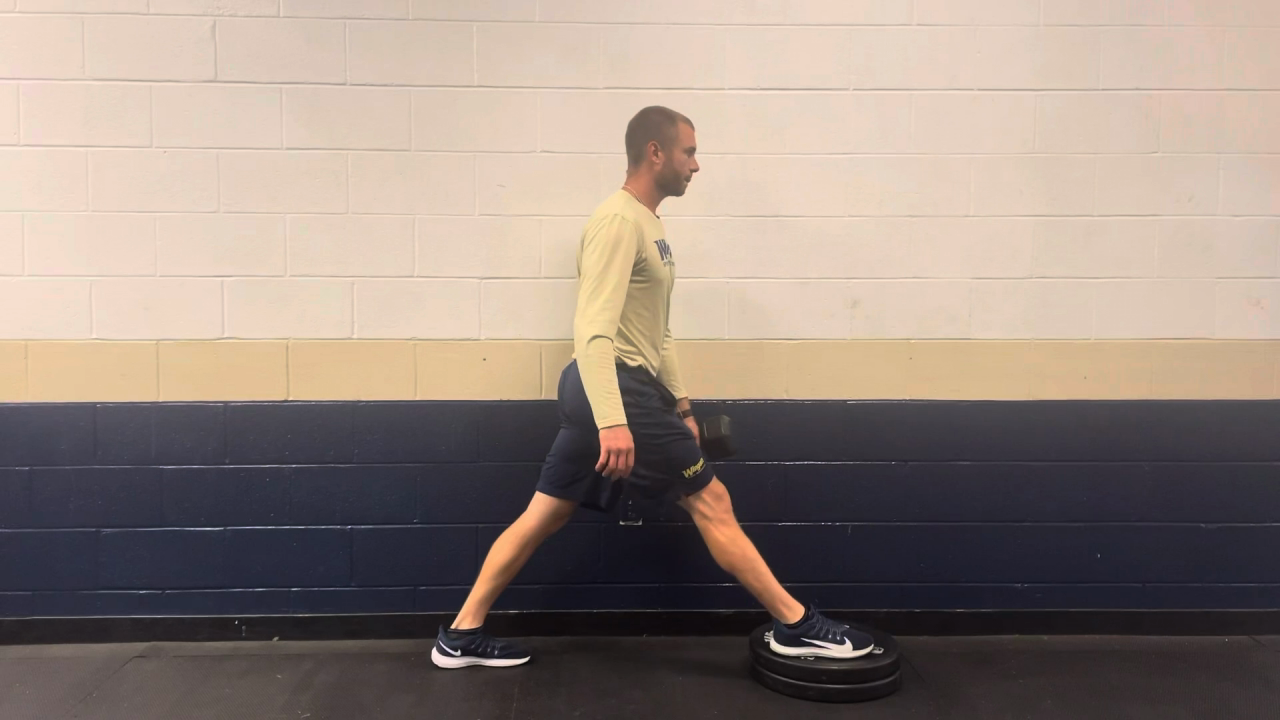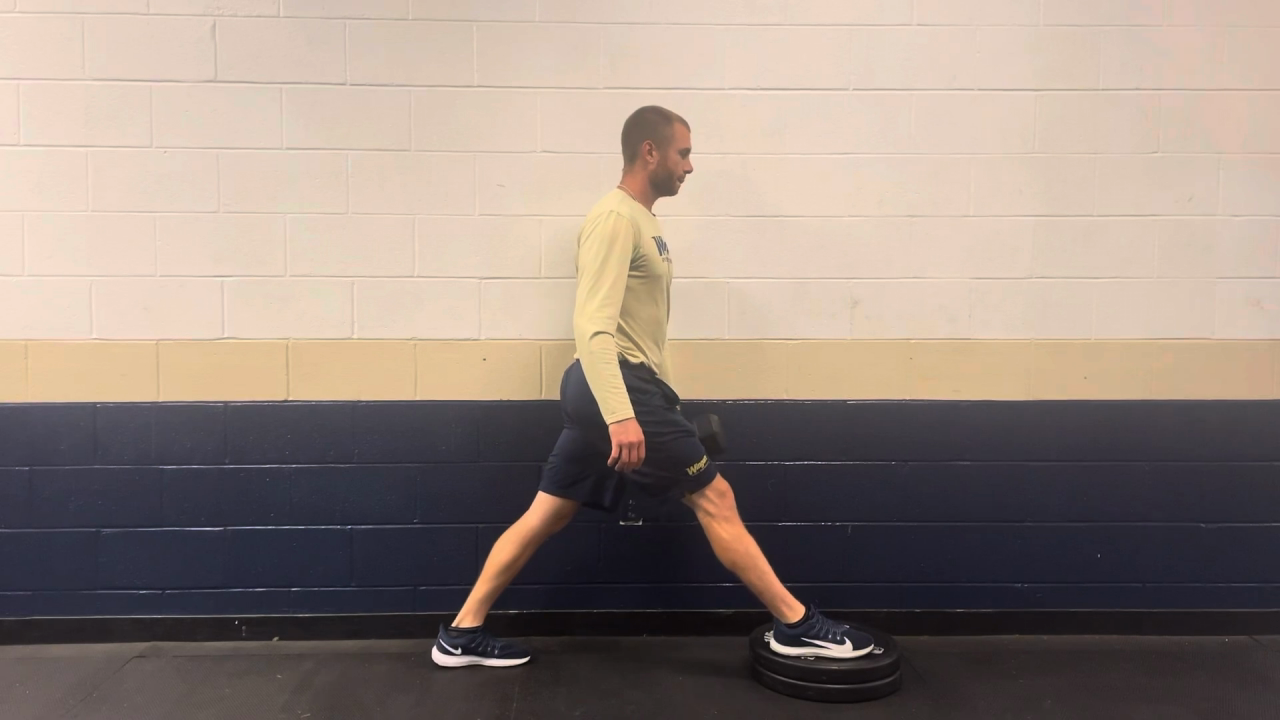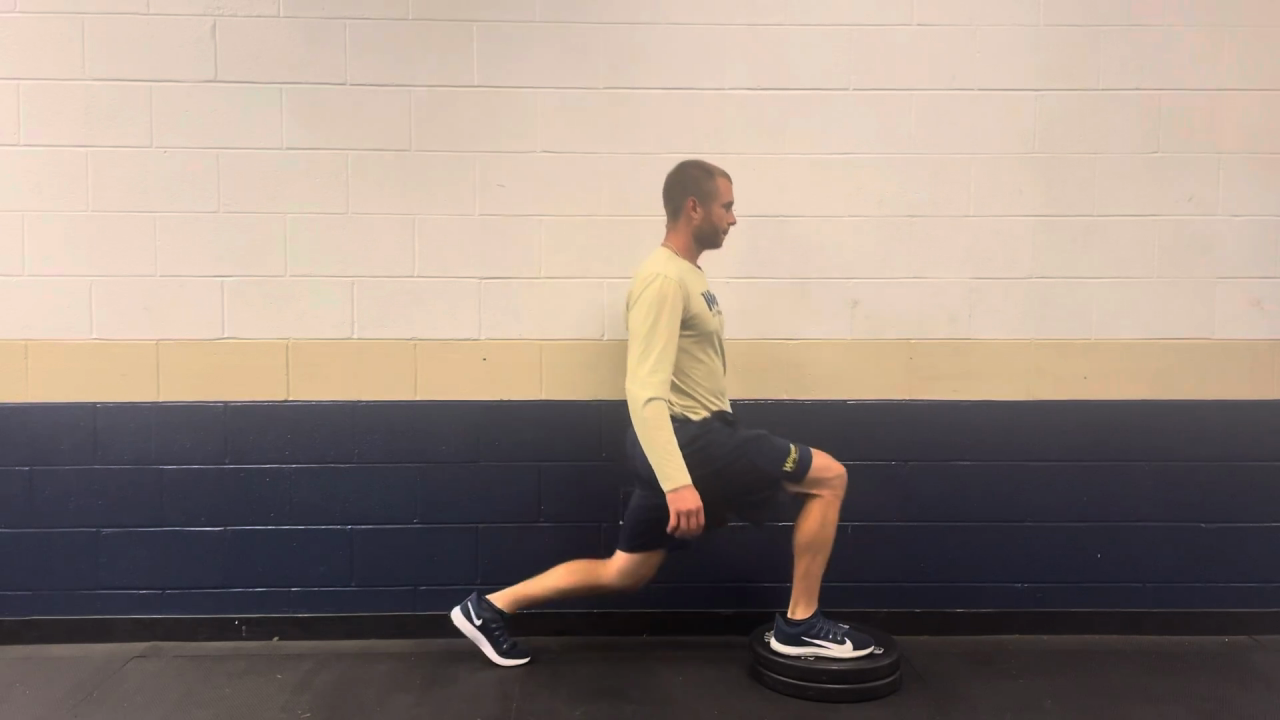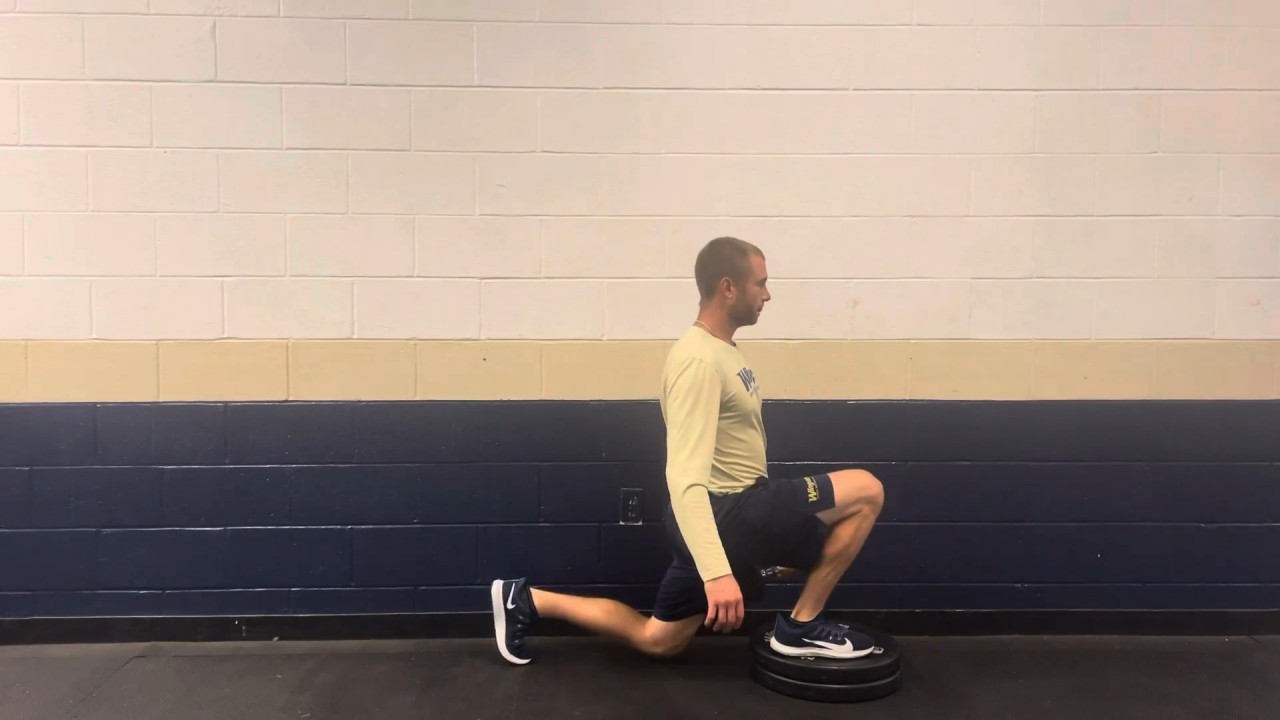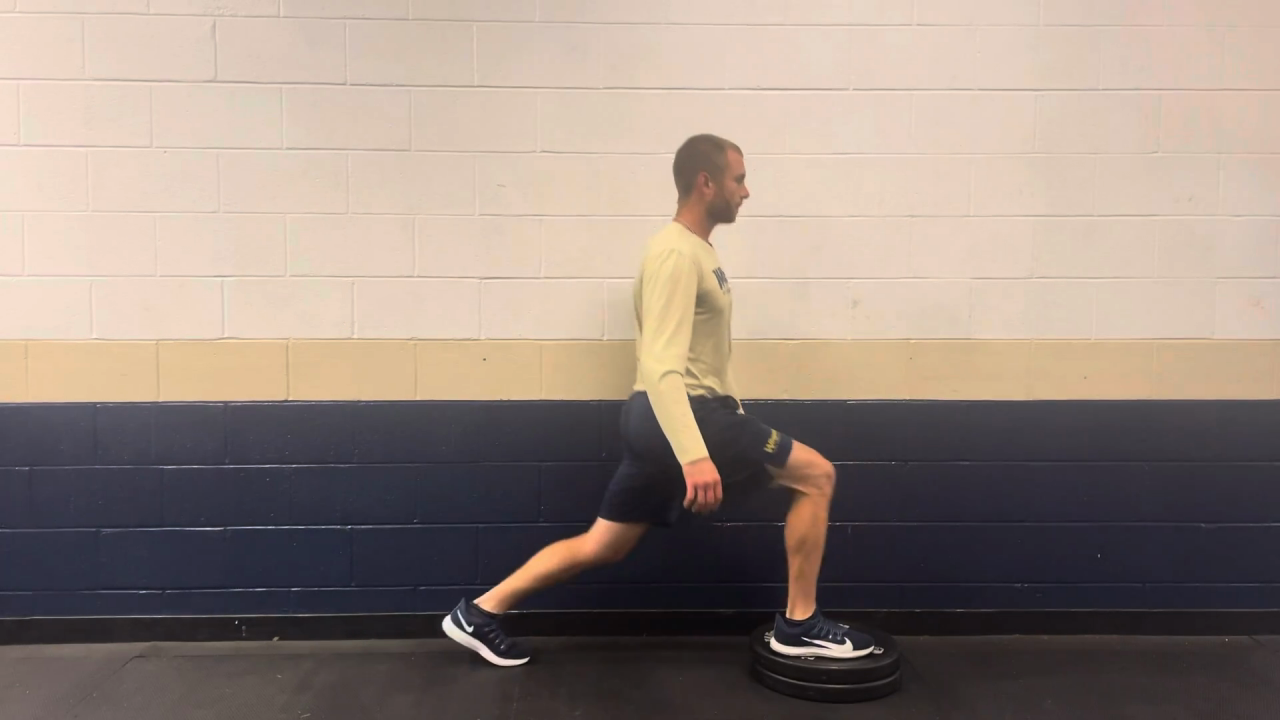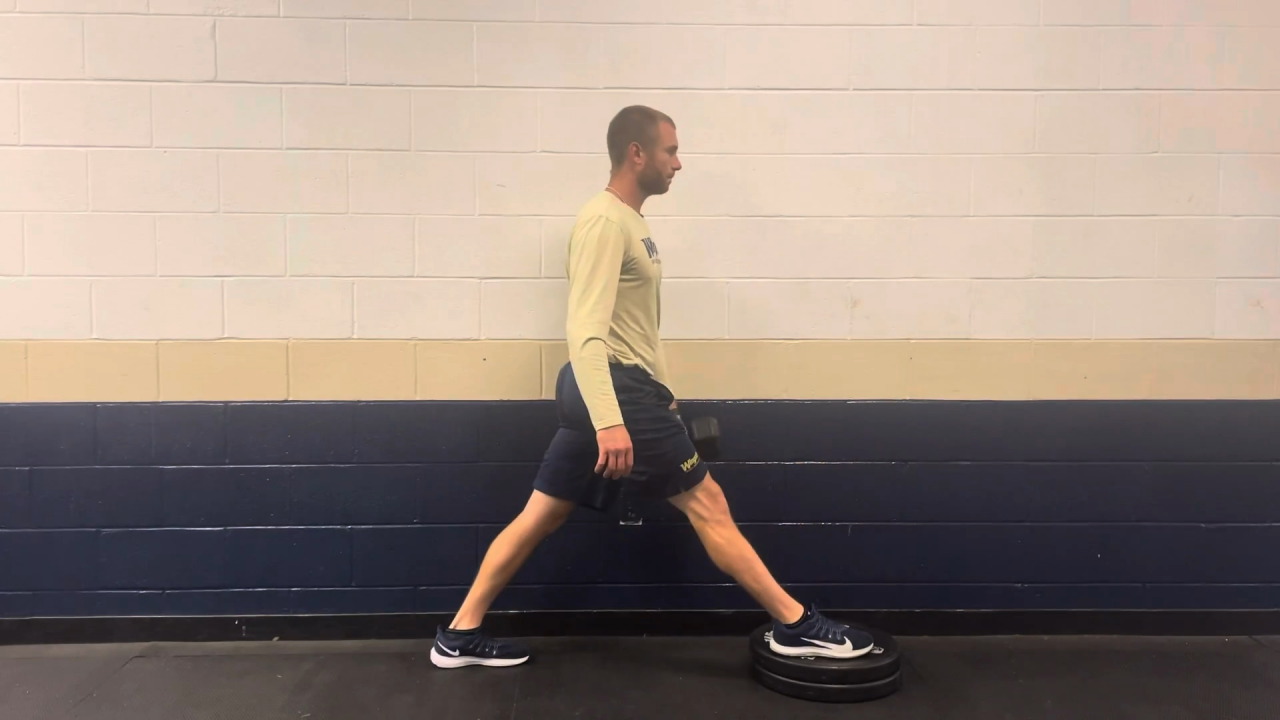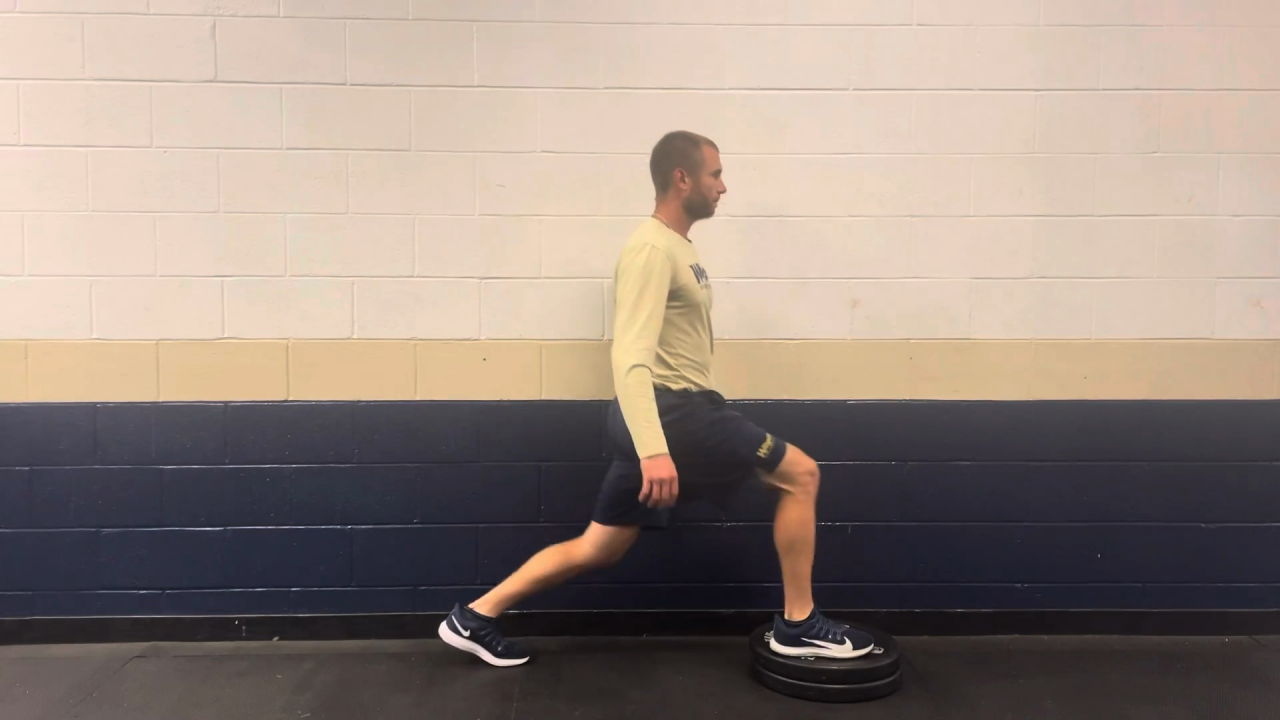
dt=0.7s
person 1, frame 1
left shoulder: (646, 223)
right shoulder: (619, 222)
left elbow: (654, 330)
right elbow: (593, 329)
left wrist: (680, 404)
right wrist: (613, 420)
left hip: (600, 391)
right hip: (617, 388)
left knee: (545, 513)
right knee: (711, 501)
left ankle: (462, 633)
right ankle: (796, 625)
person 1, frame 2
left shoulder: (640, 219)
right shoulder: (616, 218)
right elbow: (593, 326)
left wrist: (651, 402)
right wrist: (621, 416)
left hip: (601, 389)
right hip: (617, 387)
left knee: (547, 513)
right knee: (715, 498)
left ankle: (463, 632)
right ankle: (797, 625)
person 1, frame 3
left shoulder: (684, 273)
right shoulder: (664, 279)
right elbow: (645, 392)
right wrist: (678, 482)
left hip: (685, 435)
right hip: (688, 438)
left knee: (625, 572)
right knee: (829, 478)
left ankle: (490, 608)
right ankle: (800, 623)
person 1, frame 4
left shoulder: (720, 350)
right shoulder: (699, 362)
right elbow: (685, 478)
left wrist: (774, 537)
right wrist: (717, 573)
left hip: (735, 508)
right hip: (729, 514)
left knee: (658, 639)
right knee: (866, 491)
left ankle: (524, 601)
right ankle: (803, 624)
person 1, frame 5
left shoulder: (696, 249)
right shoulder: (676, 253)
right elbow: (662, 367)
left wrist: (734, 422)
right wrist: (696, 455)
left hip: (663, 419)
right hip: (685, 417)
left knee: (603, 543)
right knee: (816, 475)
left ankle: (480, 611)
right ankle: (800, 623)
person 1, frame 6
left shoulder: (627, 222)
right shoulder: (605, 223)
right elbow: (586, 331)
left wrist: (667, 402)
right wrist: (610, 421)
left hip: (605, 391)
right hip: (614, 389)
left knee: (540, 515)
right knee: (707, 503)
left ankle: (460, 634)
right ankle: (797, 624)
person 1, frame 7
left shoulder: (676, 247)
right shoulder: (653, 250)
right elbow: (631, 360)
right wrist: (655, 450)
left hip: (668, 410)
right hip: (672, 411)
left knee: (598, 547)
right knee: (800, 475)
left ankle: (476, 616)
right ankle: (799, 624)
